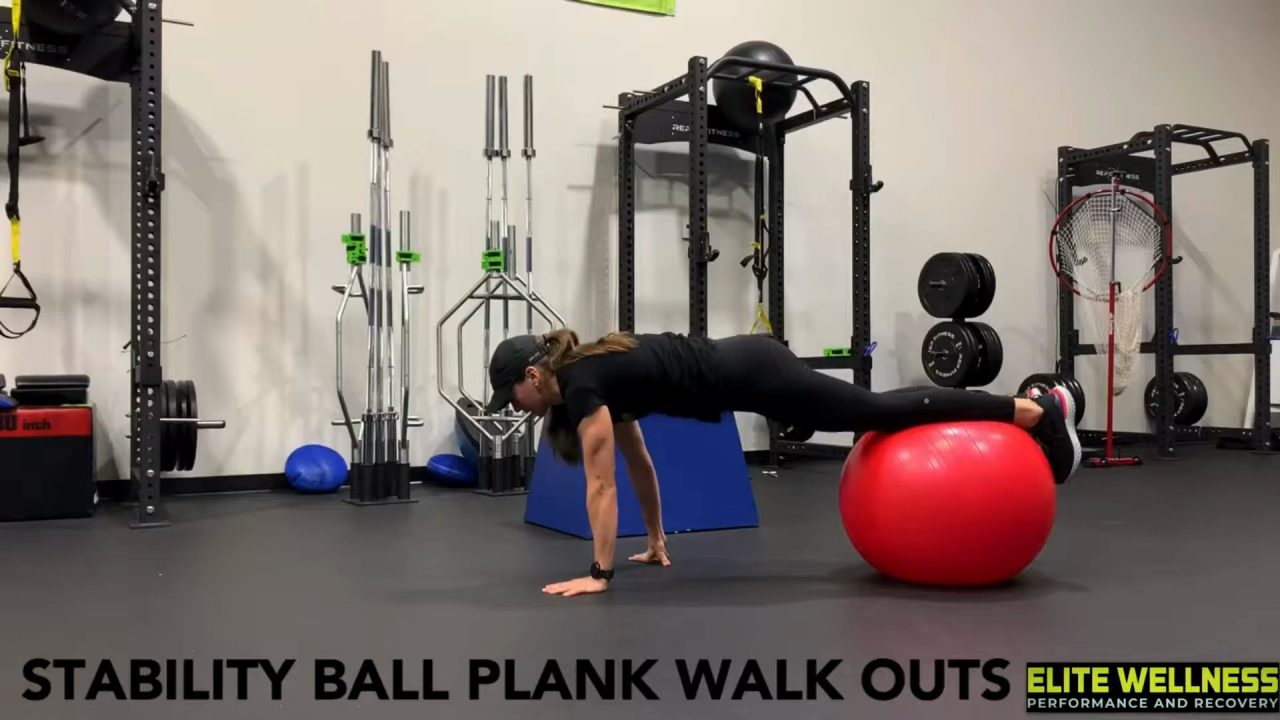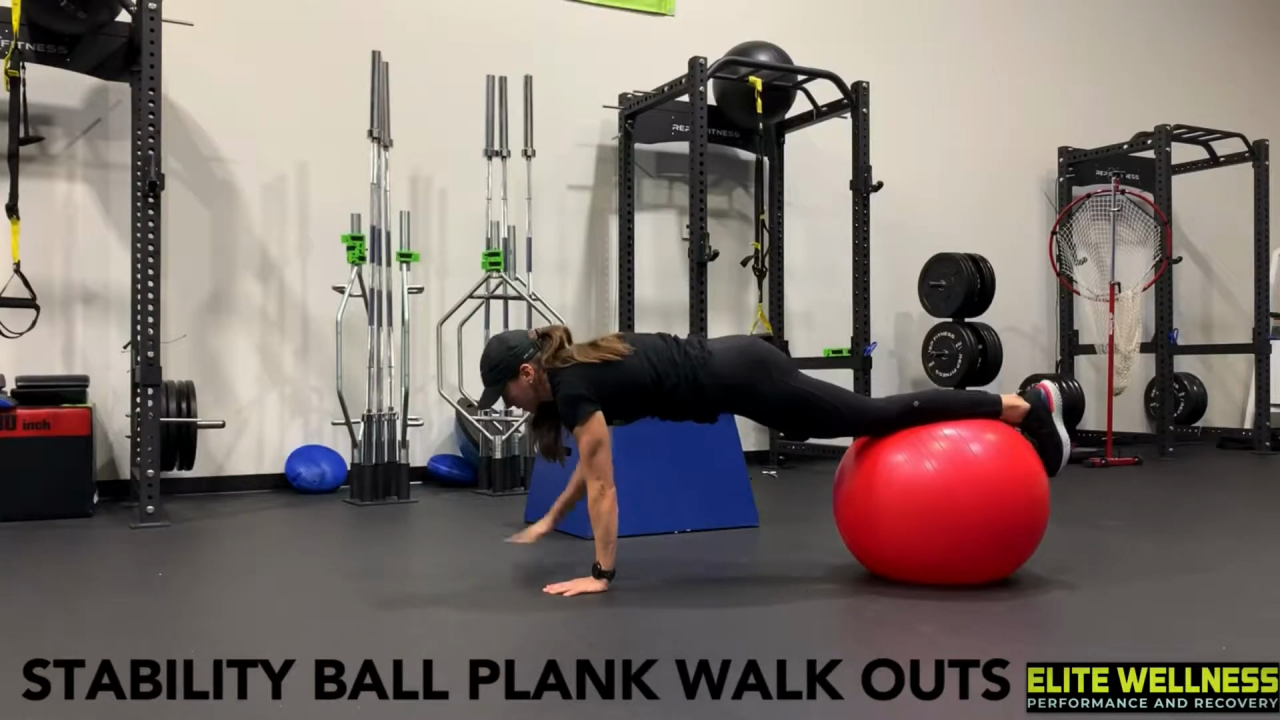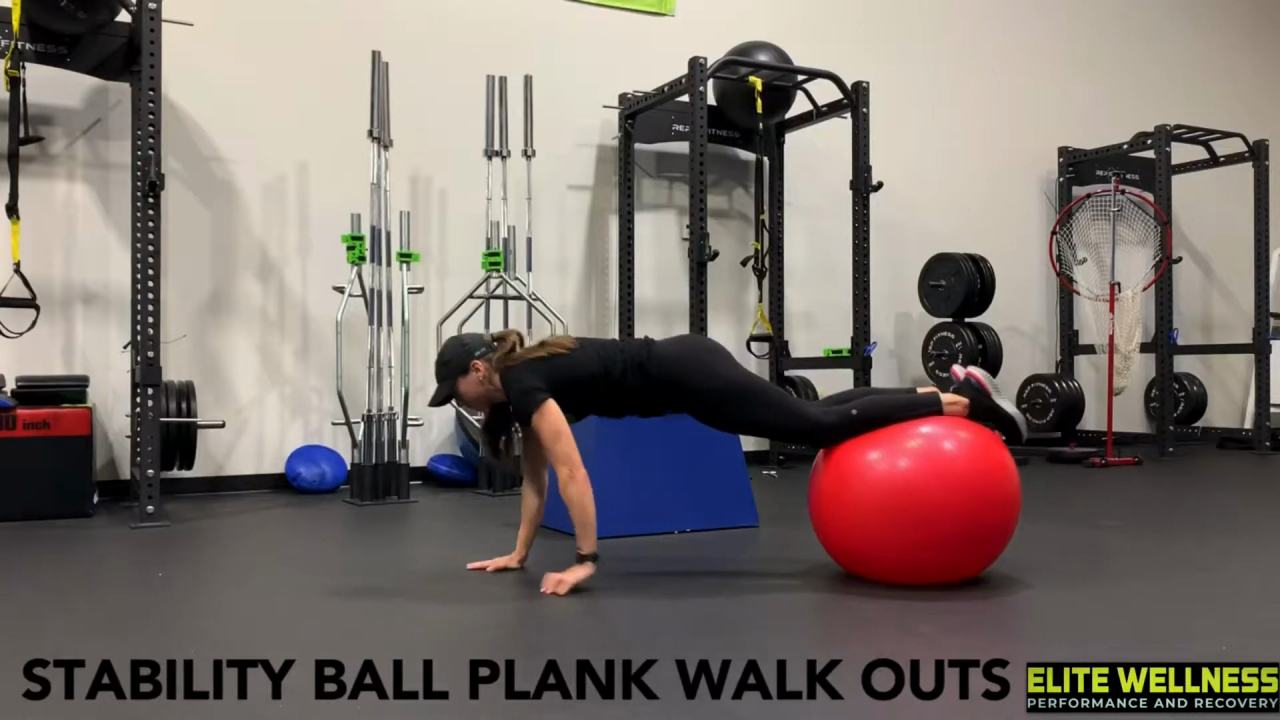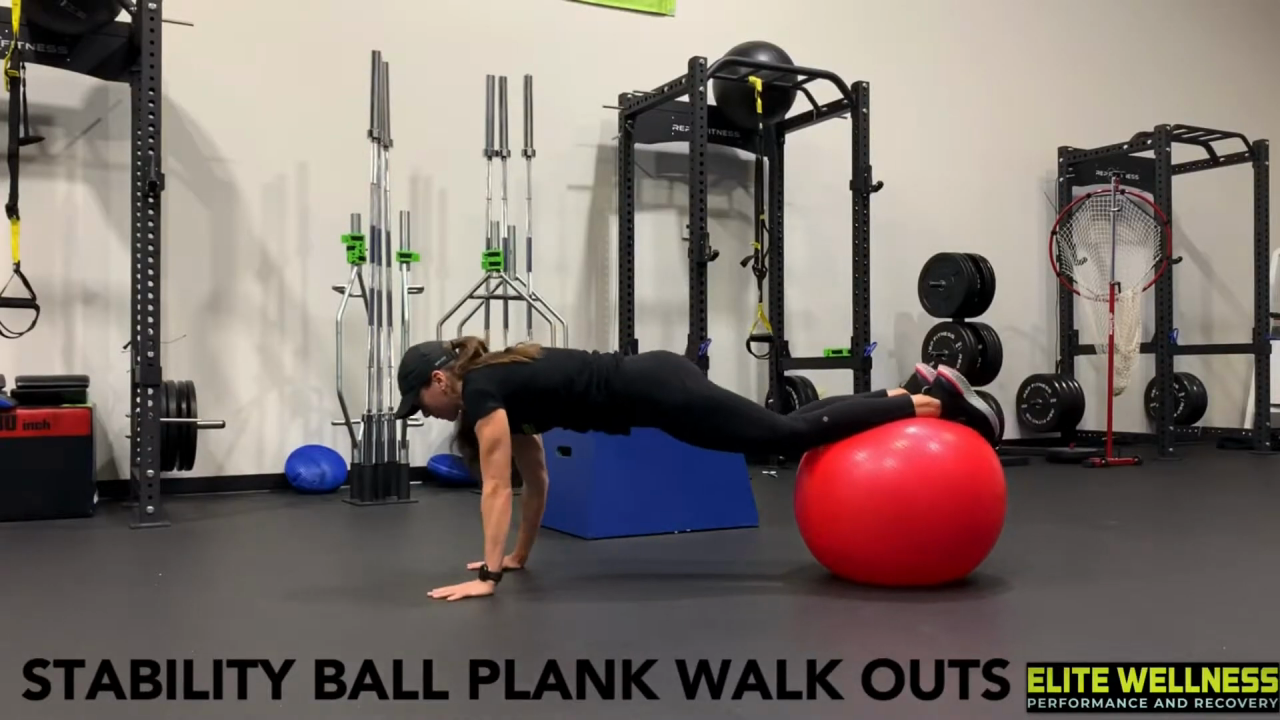
dt=0.5s
person 1, frame 1
left shoulder: (580, 384)
right shoulder: (596, 376)
left elbow: (601, 485)
right elbow: (639, 463)
left wrist: (599, 572)
right wrist: (657, 539)
left hip: (749, 376)
right hip: (743, 364)
left knee: (884, 412)
right knee: (880, 412)
left ankle: (1038, 413)
right ankle: (1025, 407)
person 1, frame 2
left shoulder: (572, 388)
right shoulder: (572, 373)
left elbow: (603, 488)
right elbow: (590, 466)
left wrist: (601, 573)
right wrist: (552, 517)
left hip: (742, 379)
right hip: (732, 361)
left knee: (879, 417)
right knee: (872, 417)
left ankle: (1026, 407)
right ankle: (1018, 404)
person 1, frame 3
left shoulder: (523, 382)
right shoulder: (525, 382)
left elbow: (571, 471)
right elbow: (534, 477)
left wrist: (586, 558)
right wrist: (518, 554)
left hip: (687, 373)
right hip: (683, 373)
left knee: (824, 426)
right knee: (814, 416)
left ankle: (966, 401)
right ankle: (943, 388)
person 1, frame 4
left shoulder: (480, 389)
right shoulder: (503, 386)
left elbow: (495, 489)
right elbow: (536, 478)
left wrist: (487, 575)
right wrist: (521, 554)
left hip: (655, 390)
right hip: (654, 382)
left knee: (794, 435)
right knee: (787, 429)
left ankle: (938, 401)
right ankle: (909, 390)
